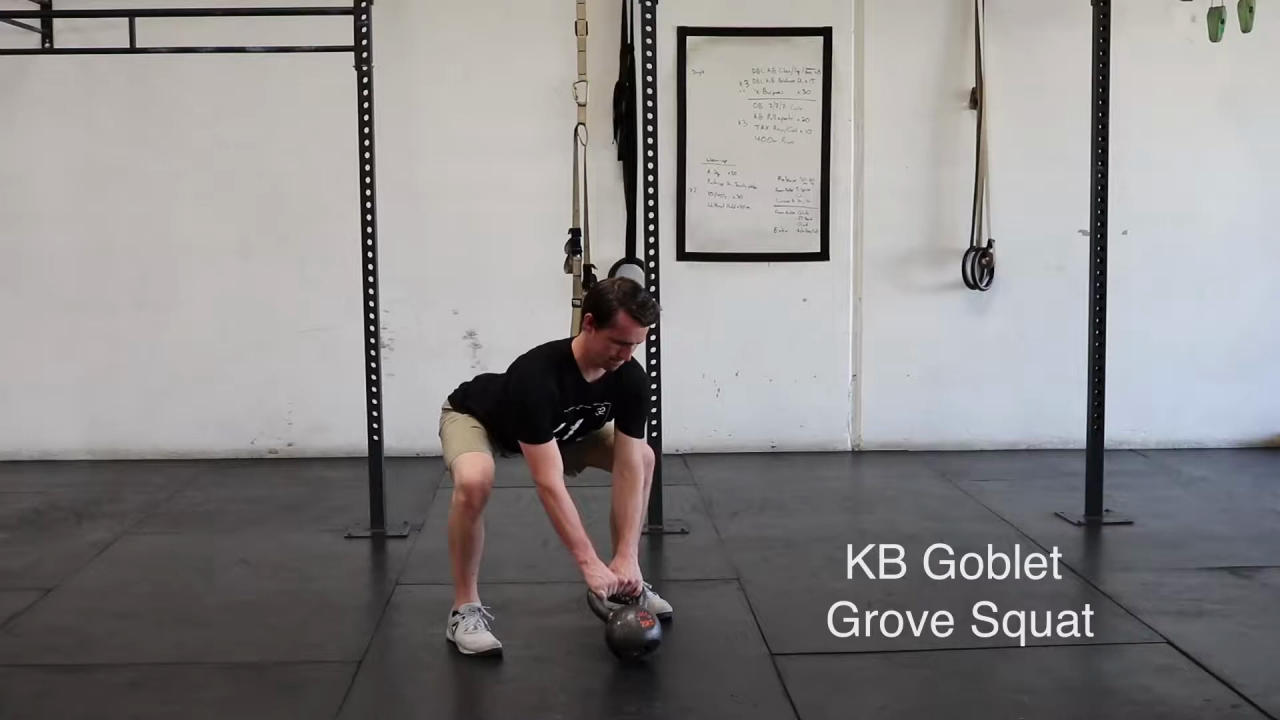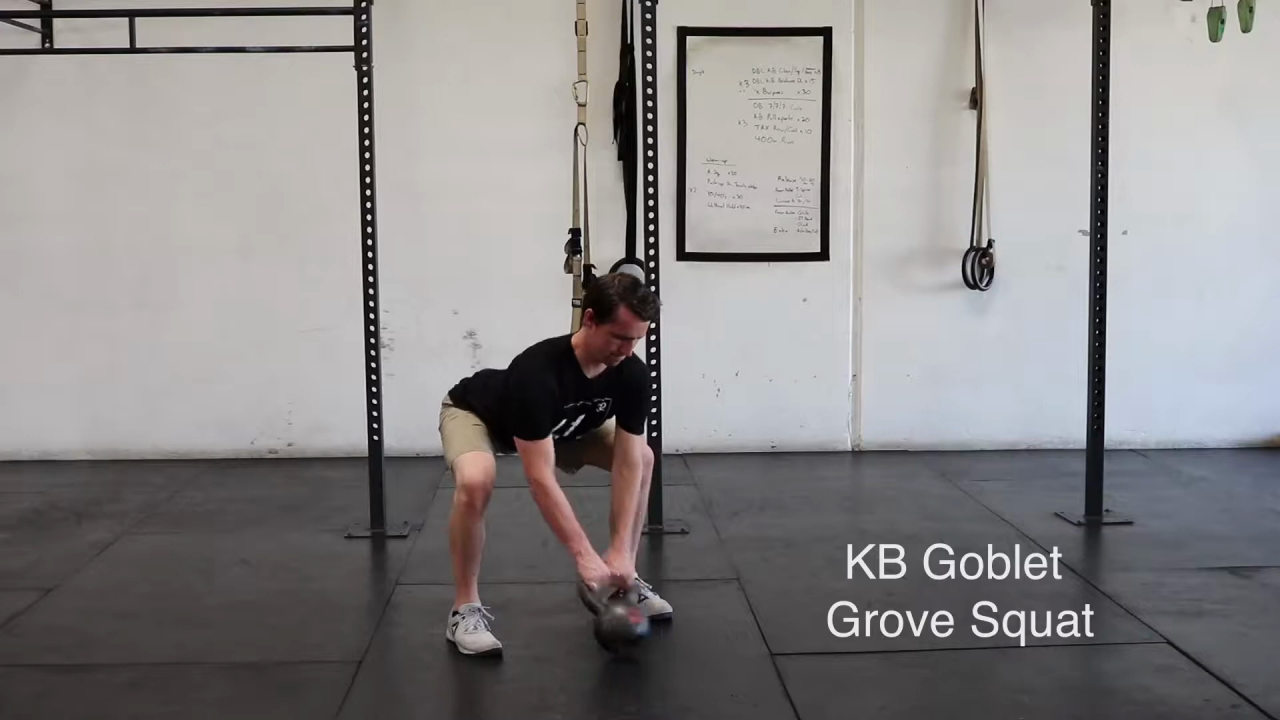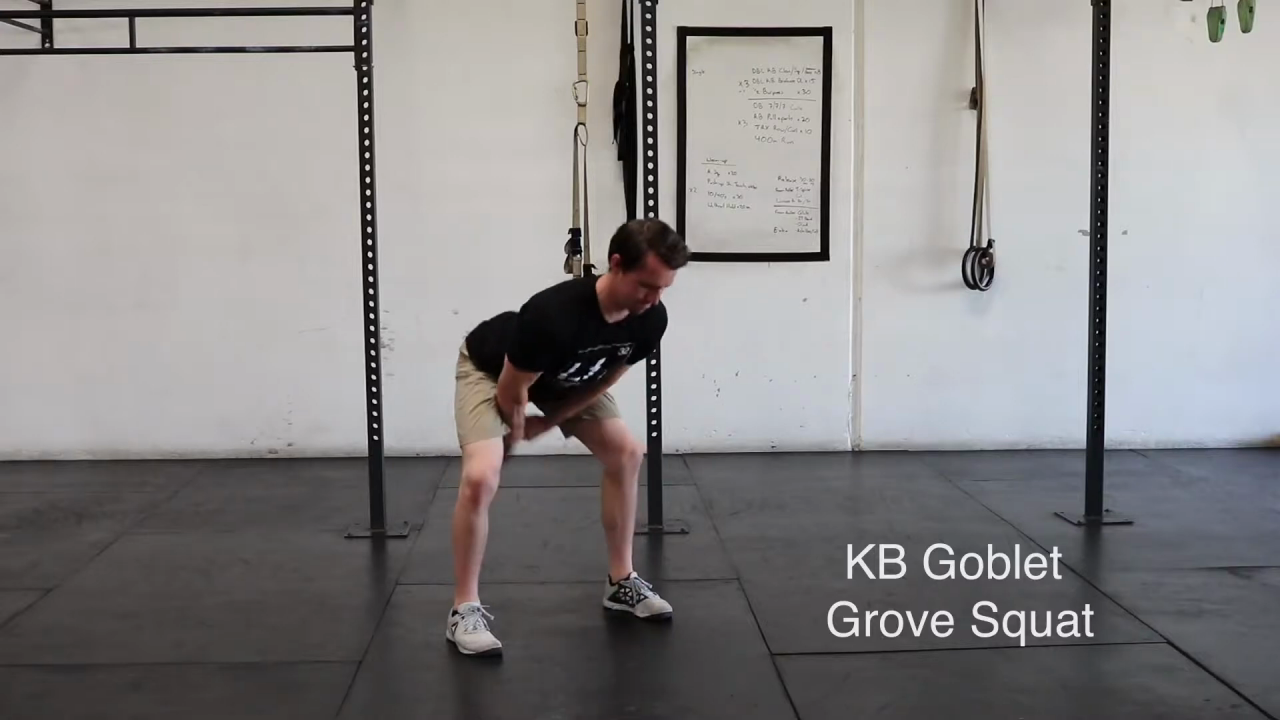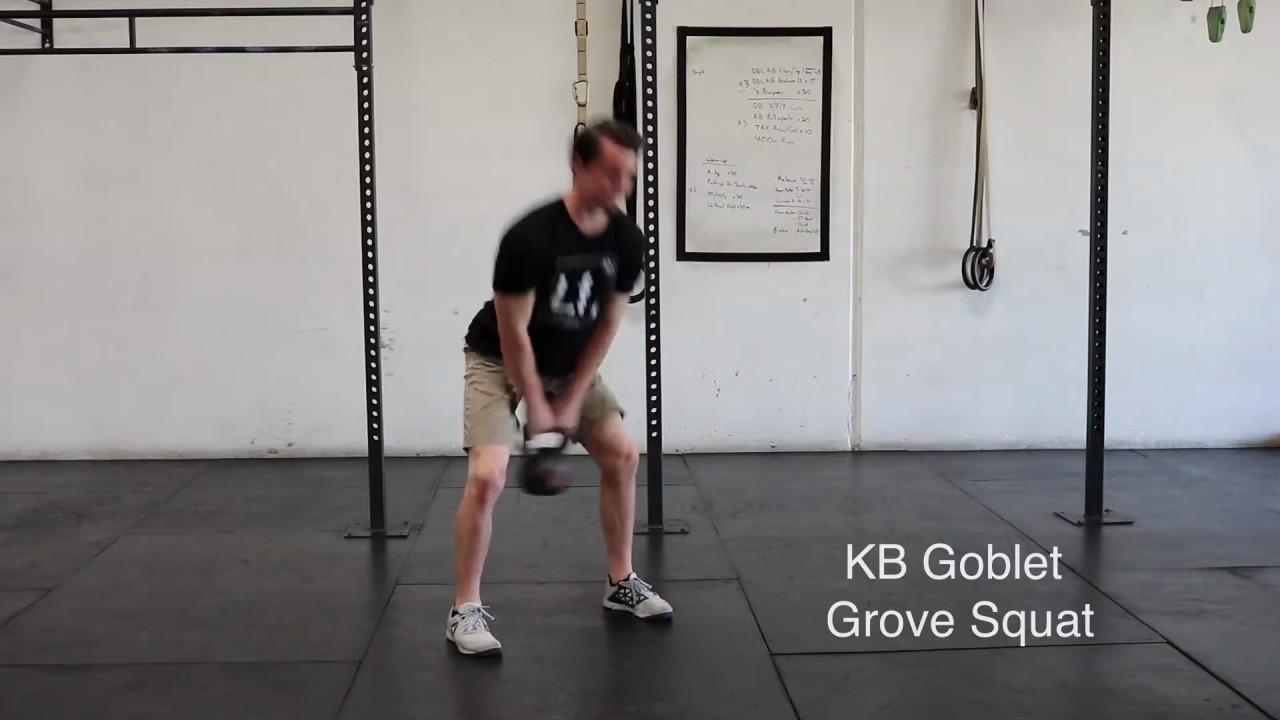
dt=0.4s
person 1, frame 1
left shoulder: (631, 379)
right shoulder: (536, 376)
left elbow: (629, 468)
right elbow: (549, 483)
left wrist: (626, 557)
right wrist: (590, 564)
right hip: (474, 416)
left knee: (643, 459)
right knee: (473, 482)
left ankle: (625, 580)
right ankle: (465, 608)
person 1, frame 2
left shoulder: (631, 376)
right shoulder: (536, 373)
left elbow: (627, 464)
right elbow: (541, 479)
left wrist: (619, 549)
right wrist: (584, 557)
right hip: (474, 412)
left knee: (643, 459)
right knee: (475, 483)
left ankle: (625, 581)
right ankle: (466, 610)
person 1, frame 3
left shoulder: (651, 321)
right shoulder: (554, 312)
left elbow: (605, 379)
right elbow: (510, 392)
left wrist: (547, 422)
right wrist: (516, 426)
left hip: (567, 379)
right hip: (491, 368)
left knee: (626, 454)
right knee: (481, 477)
left ankle: (621, 581)
right ankle: (465, 609)
person 1, frame 4
left shoulder: (625, 239)
right shoulder: (531, 238)
left elbow: (606, 325)
right elbow: (514, 335)
left wrist: (573, 402)
right wrist: (534, 406)
left hip: (567, 361)
right hip: (498, 359)
left knee: (623, 457)
right knee: (487, 477)
left ankle: (621, 583)
right ankle: (465, 608)
